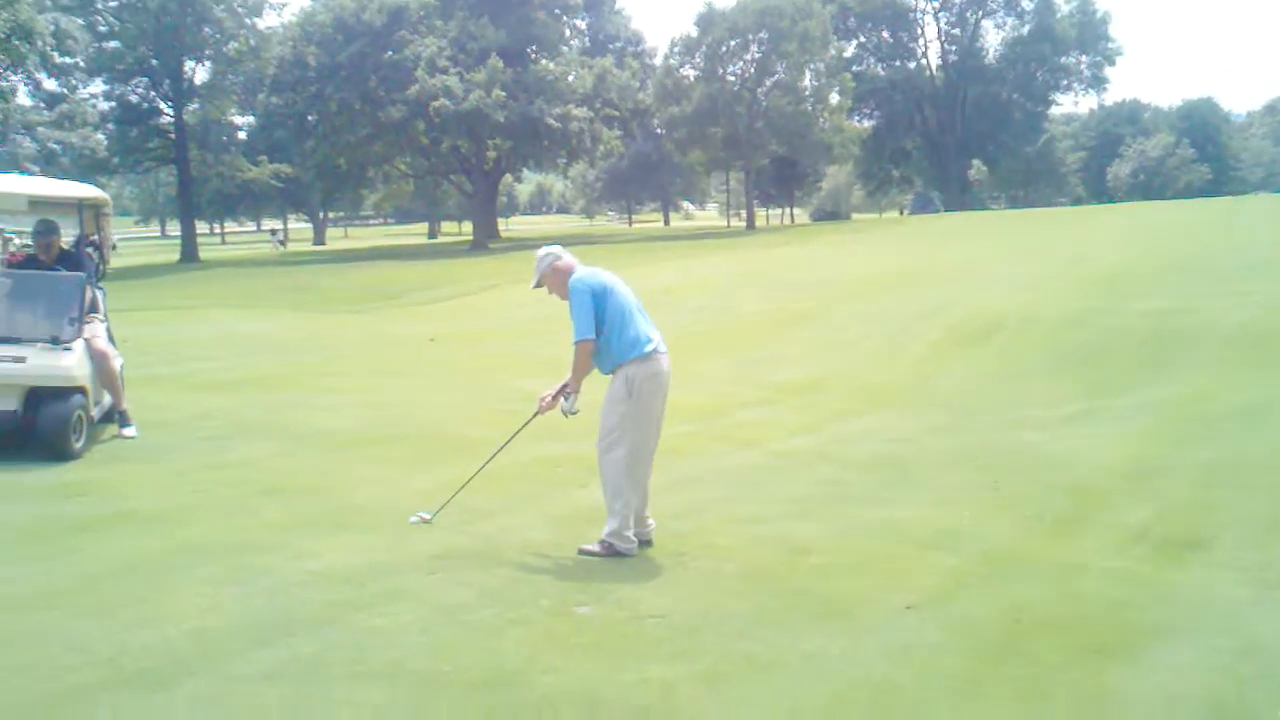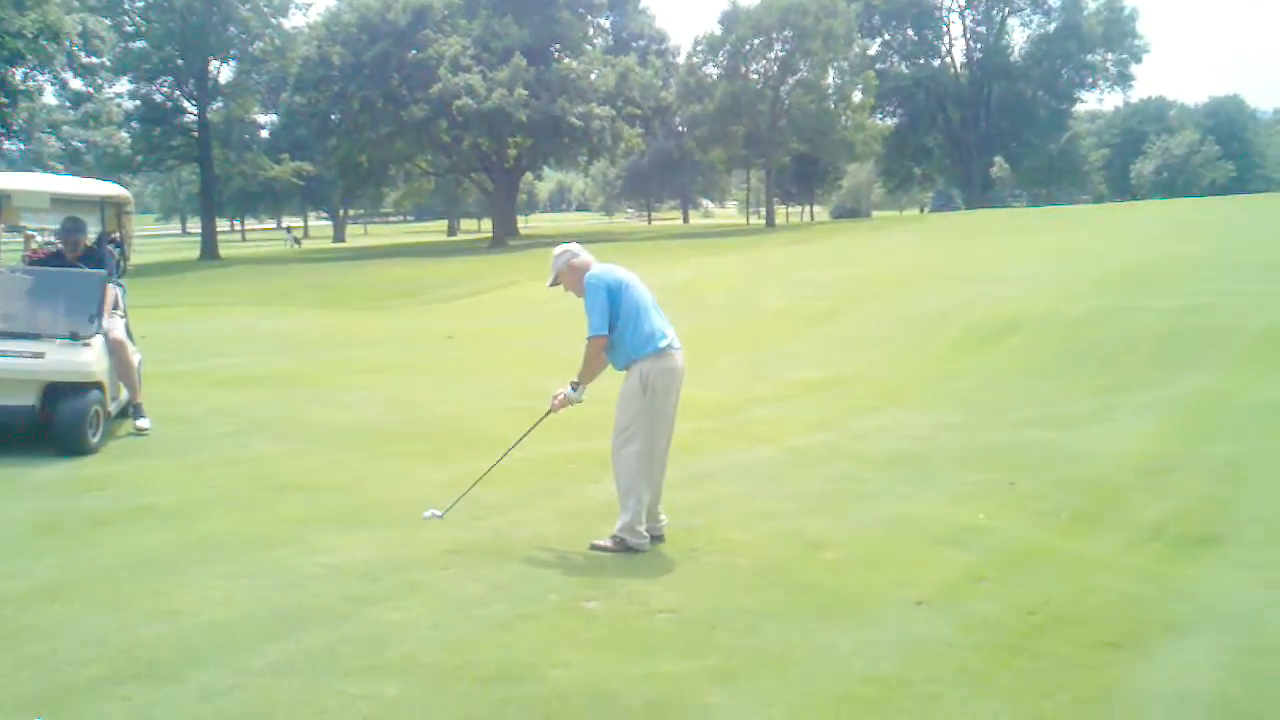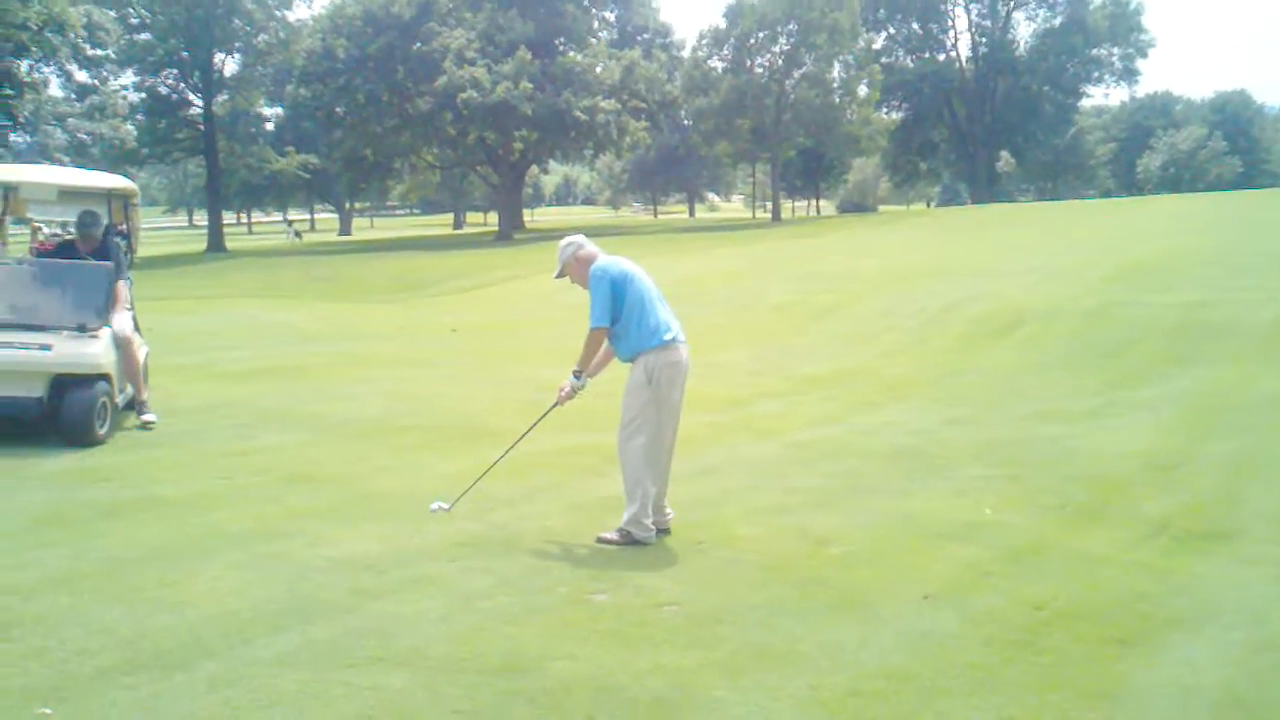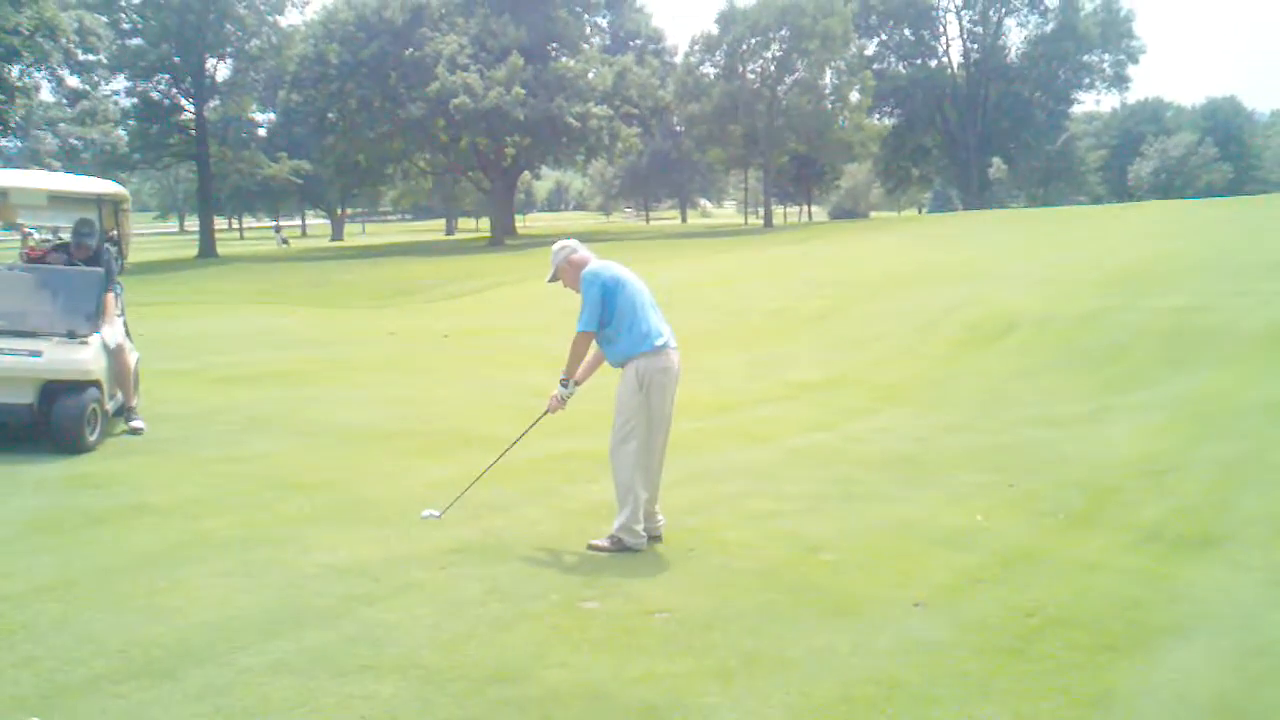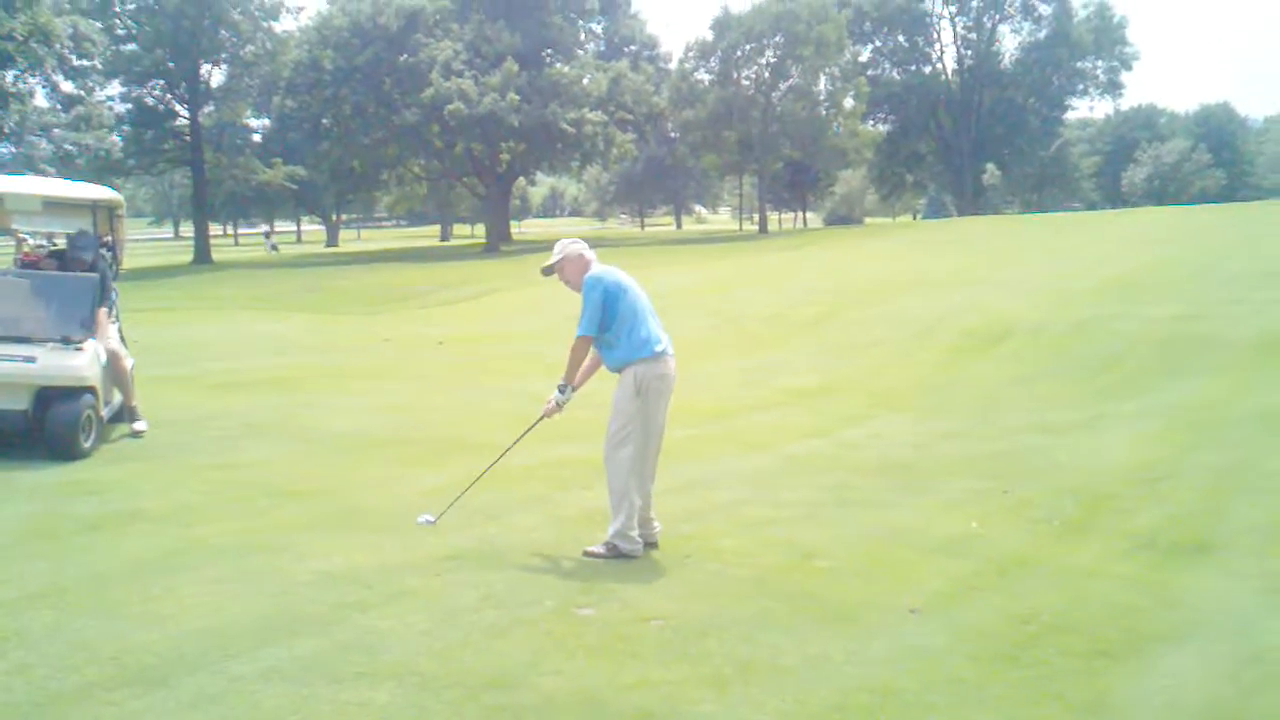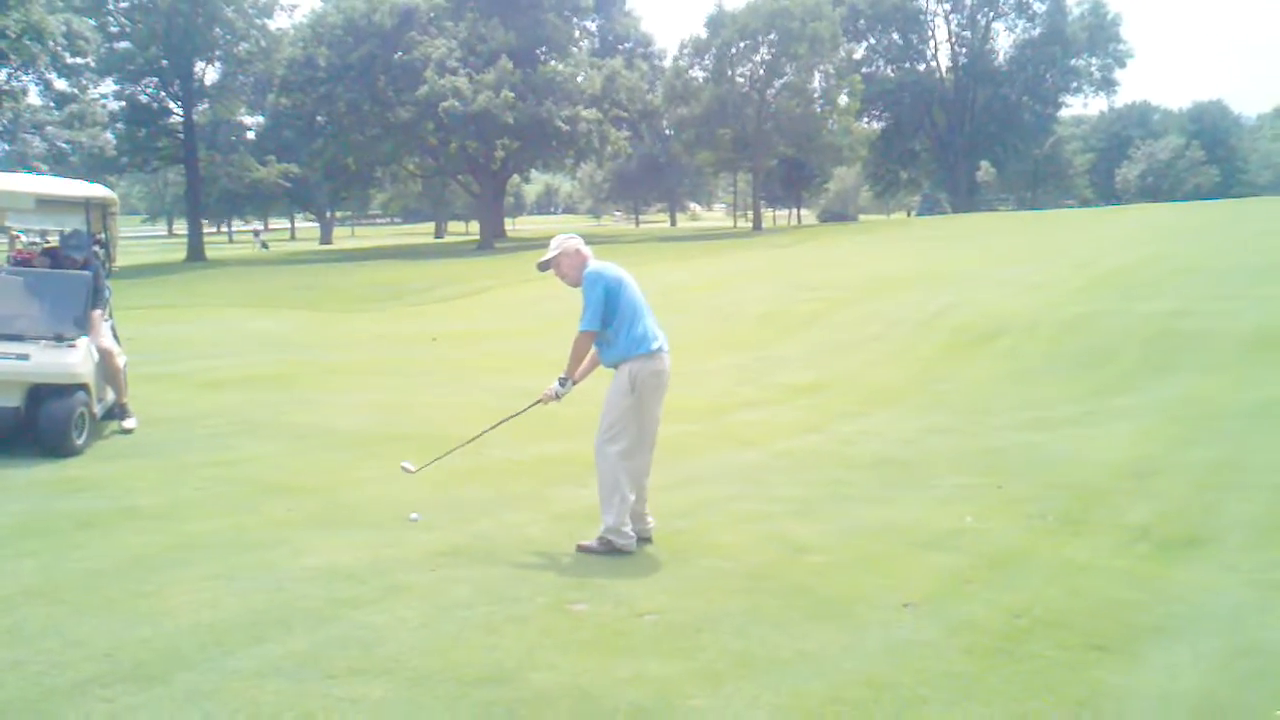
dt=0.3s
person 1, frame 1
left shoulder: (579, 283)
right shoulder: (596, 279)
left elbow: (585, 345)
right elbow: (597, 348)
left wrist: (572, 392)
right wrist: (561, 388)
left hip: (636, 371)
right hip: (652, 364)
left knee: (615, 452)
right knee: (633, 453)
left ankle: (621, 538)
right ankle: (638, 528)
person 1, frame 2
left shoulder: (594, 280)
right shoulder: (612, 276)
left elbow: (598, 341)
right elbow: (610, 346)
left wrist: (577, 385)
right wrist: (576, 387)
left hip: (649, 367)
right hip: (667, 361)
left knee: (629, 449)
right knee: (649, 448)
left ankle: (632, 533)
right ankle: (651, 523)
person 1, frame 3
left shoulder: (600, 271)
right shoulder: (619, 268)
left elbow: (599, 332)
right elbow: (616, 339)
left wrist: (578, 374)
right wrist: (584, 377)
left hip: (654, 360)
right hip: (672, 354)
left knee: (636, 442)
right knee: (655, 442)
left ankle: (638, 526)
right ankle: (657, 517)
person 1, frame 4
left shoulder: (592, 275)
right shoulder: (611, 273)
left elbow: (584, 337)
right elbow: (605, 342)
left wrist: (565, 383)
right wrist: (575, 383)
left hip: (645, 365)
right hip: (663, 359)
left knee: (628, 449)
right knee: (647, 448)
left ankle: (630, 533)
right ankle: (649, 523)
person 1, frame 5
left shoulder: (595, 279)
right shoulder: (609, 279)
left elbow: (584, 342)
right elbow: (601, 349)
left wrist: (563, 389)
right wrist: (571, 389)
left hip: (642, 371)
right hip: (657, 367)
left knee: (621, 455)
right knee: (639, 454)
left ankle: (625, 540)
right ankle: (644, 530)
person 1, frame 6
left shoulder: (595, 274)
right shoulder: (606, 275)
left elbow: (587, 336)
right elbow: (604, 343)
left wrist: (564, 381)
right wrist: (572, 382)
left hip: (637, 367)
right hip: (651, 363)
left knee: (612, 449)
right knee: (633, 450)
left ankle: (618, 535)
right ankle: (638, 525)
person 2, frame 1
left shoulder: (77, 259)
right shoulder: (27, 265)
left elbow: (85, 292)
left hip: (84, 318)
left knee: (100, 351)
left ankle: (122, 412)
person 2, frame 2
left shoulder: (100, 256)
right shoulder: (50, 261)
left elbow: (109, 287)
left wrist: (103, 316)
left hip: (101, 316)
left knee: (118, 341)
left ankle: (137, 405)
person 2, frame 3
left shoulder: (110, 250)
right shoulder: (62, 250)
left elbow: (120, 283)
left wrist: (119, 313)
left hip: (109, 309)
left knee: (125, 337)
left ankle: (142, 401)
person 2, frame 4
left shoulder: (103, 258)
right shoulder: (58, 252)
left elbow: (109, 294)
left wrist: (108, 325)
right wrist: (51, 264)
left knee: (116, 344)
left ankle: (130, 409)
person 2, frame 5
left shoulder: (100, 269)
right shoulder: (55, 258)
left elbow: (102, 309)
left wrist: (99, 342)
left hip: (94, 322)
left knee: (112, 351)
left ankle: (132, 409)
person 2, frame 6
left shoulder: (93, 269)
right shoulder: (49, 256)
left elbow: (97, 310)
left wrist: (92, 340)
left hip: (88, 321)
left knee: (105, 348)
left ankle: (123, 406)
